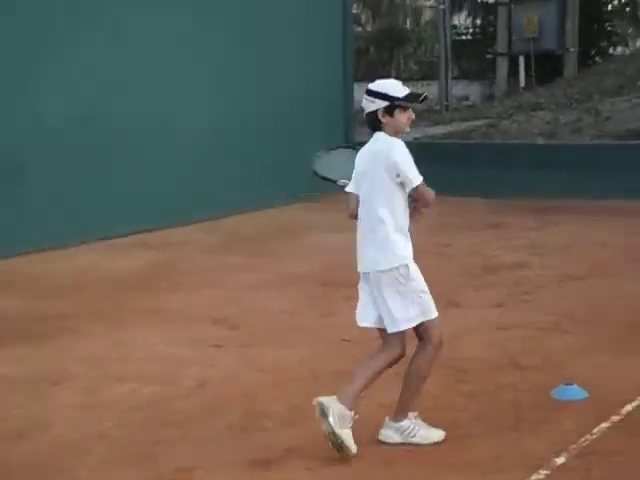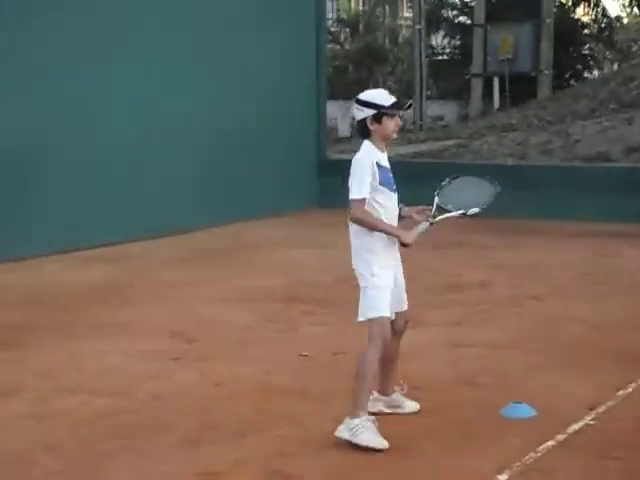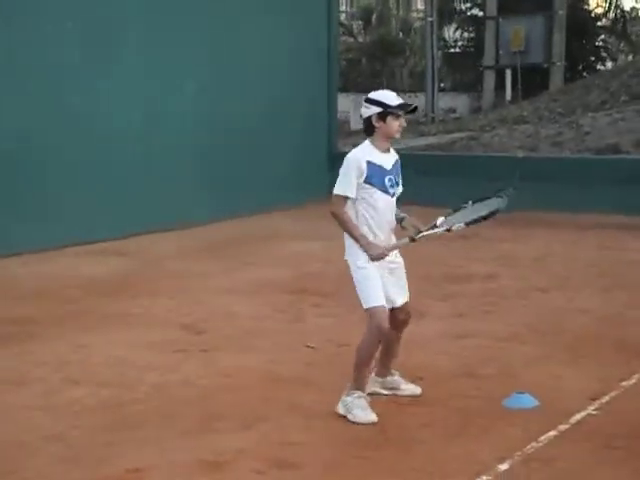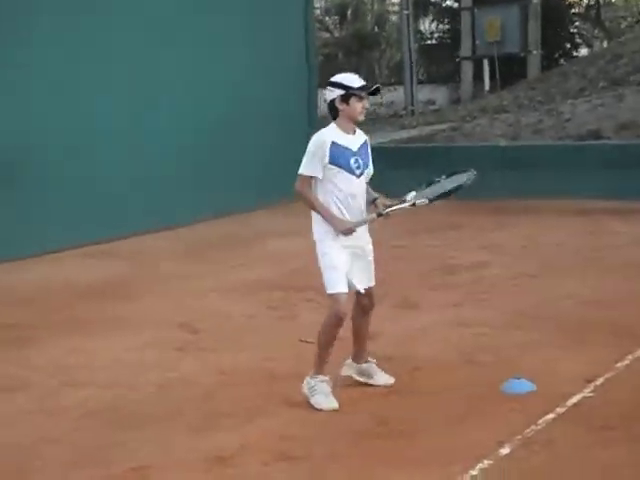
dt=0.4s
person 1, frame 1
left shoulder: (365, 154)
right shoulder: (393, 147)
left elbow: (353, 210)
right elbow: (425, 198)
right wrist: (411, 204)
left hip: (371, 261)
right hip: (393, 261)
left knee: (392, 347)
right knee: (432, 339)
left ankle: (340, 406)
right ankle: (400, 421)
person 1, frame 2
left shoulder: (380, 157)
right shoulder: (365, 159)
right elbow: (357, 213)
left wrist: (404, 212)
right wrist: (398, 232)
left hip: (388, 258)
right hip: (373, 262)
left knee: (397, 327)
right knee: (380, 338)
left ankle: (385, 394)
right ankle: (357, 420)
person 1, frame 3
left shoulder: (394, 158)
right shoulder: (357, 158)
right elbow: (337, 207)
left wrist: (403, 219)
right wrist: (367, 245)
left hip: (388, 251)
right hip: (364, 254)
left knee: (401, 316)
right knee: (379, 325)
left ankle: (383, 376)
right ankle: (353, 395)
person 1, frame 4
left shoulder: (363, 140)
right shoulder: (323, 140)
right elbow: (302, 187)
left wrist: (376, 199)
right wrist: (334, 219)
left hip: (359, 234)
right hip: (332, 236)
left knee: (366, 302)
right knee: (340, 310)
left ankle: (359, 362)
right ankle: (316, 378)
